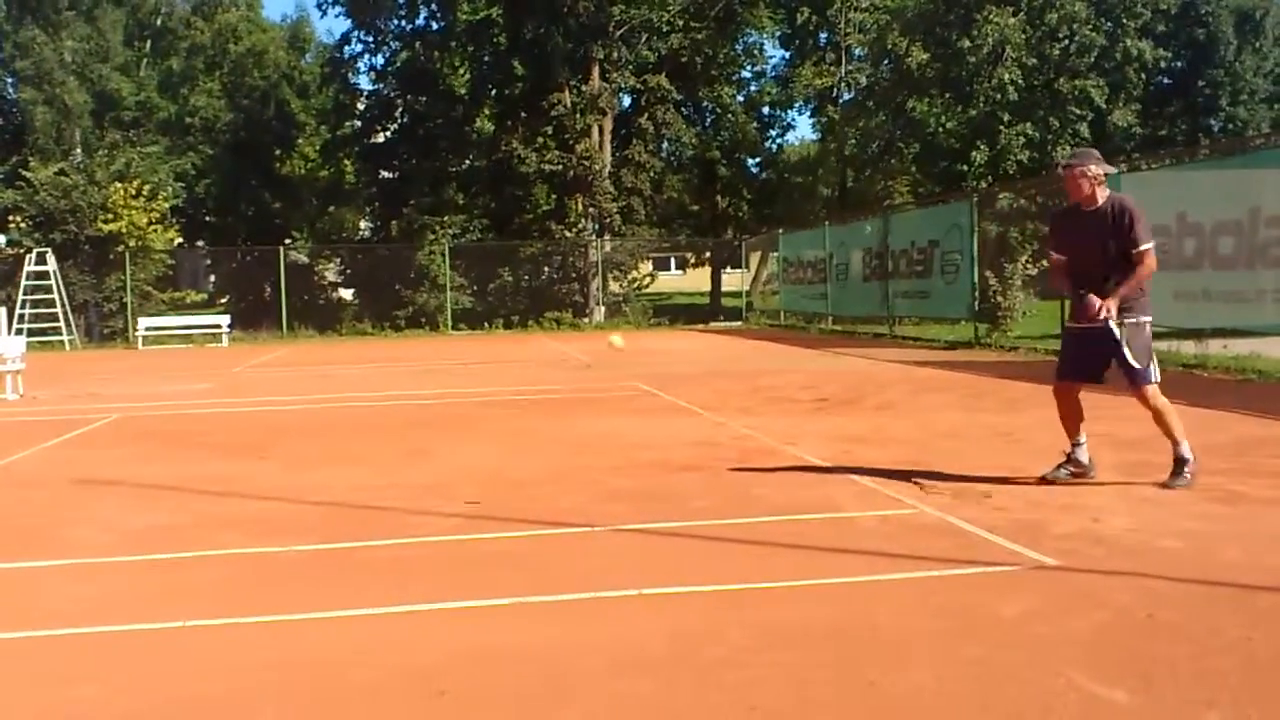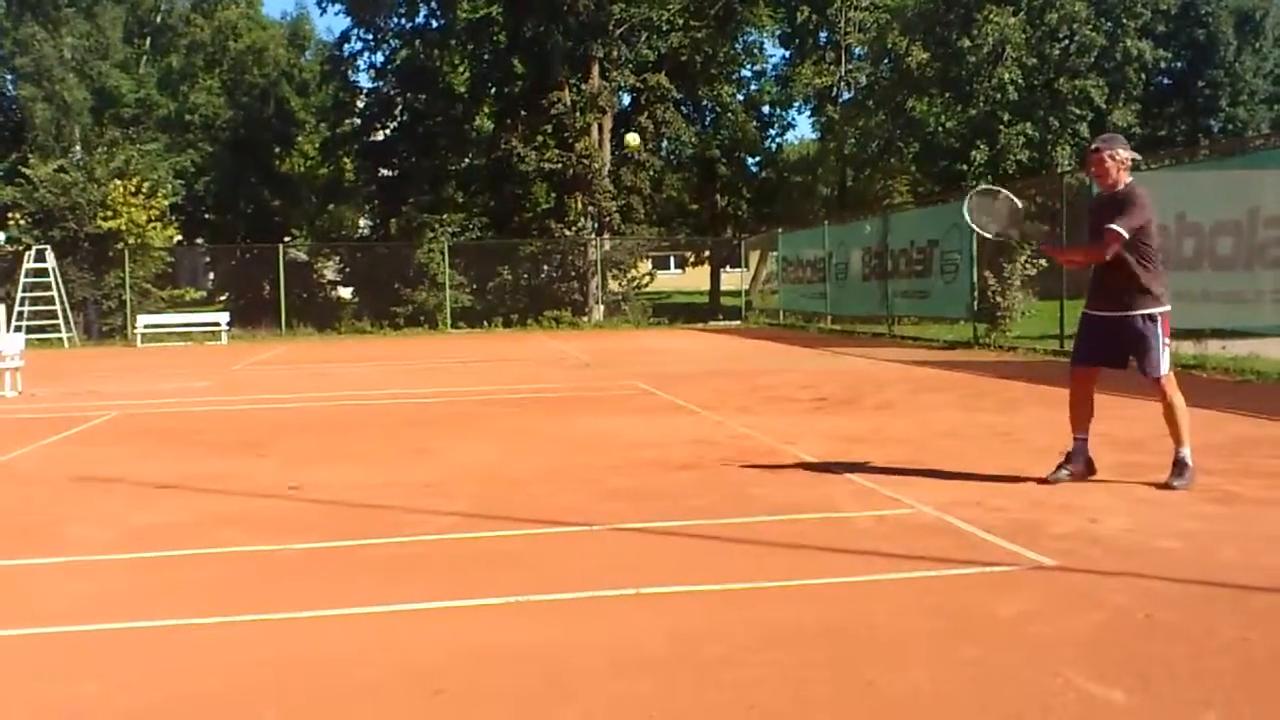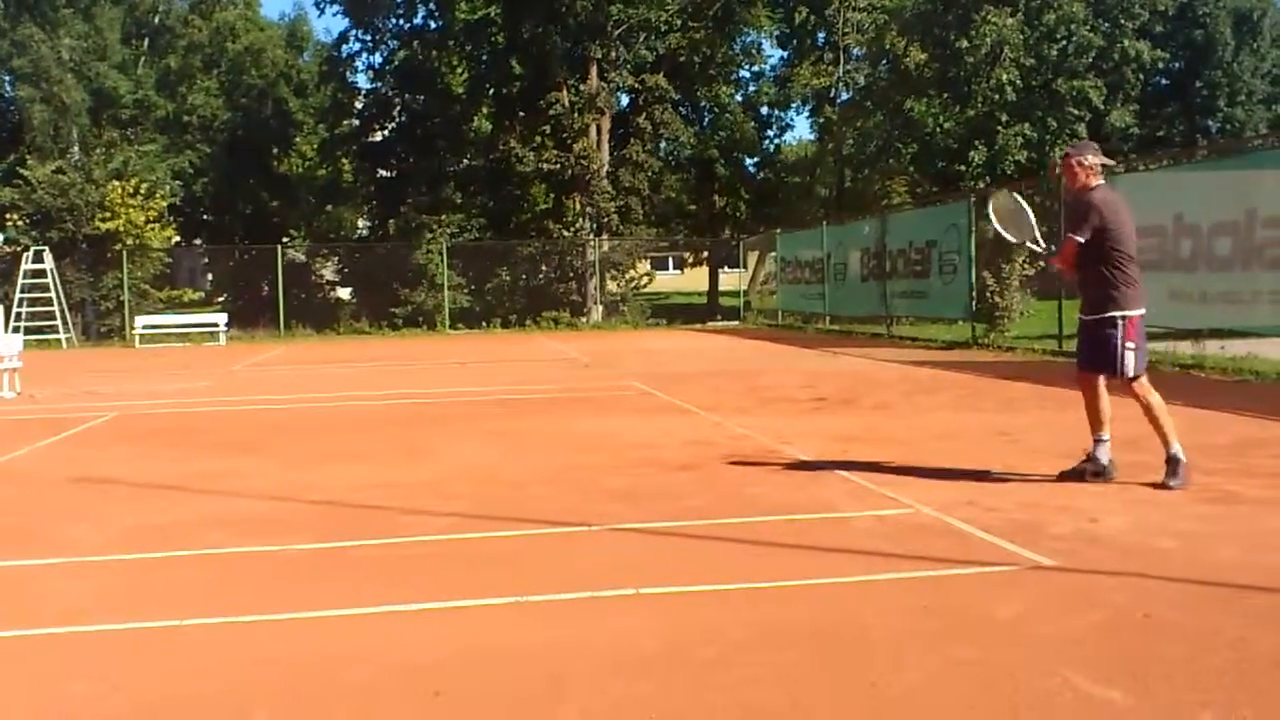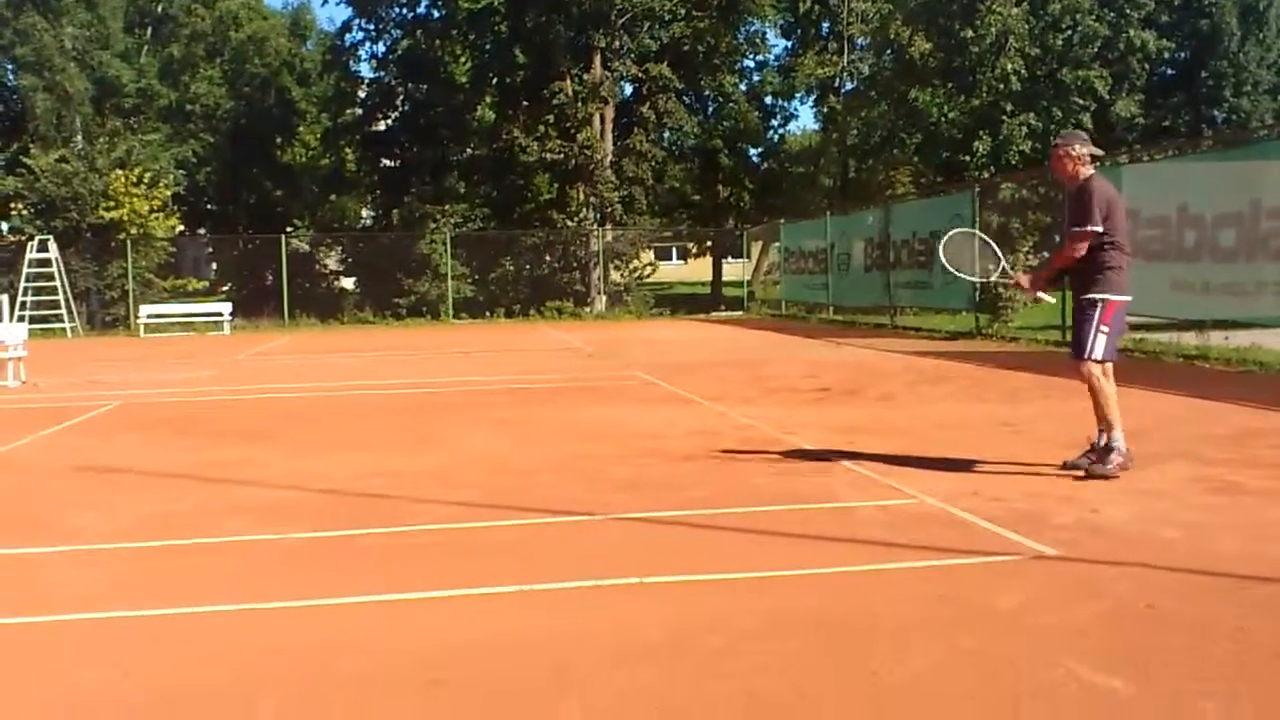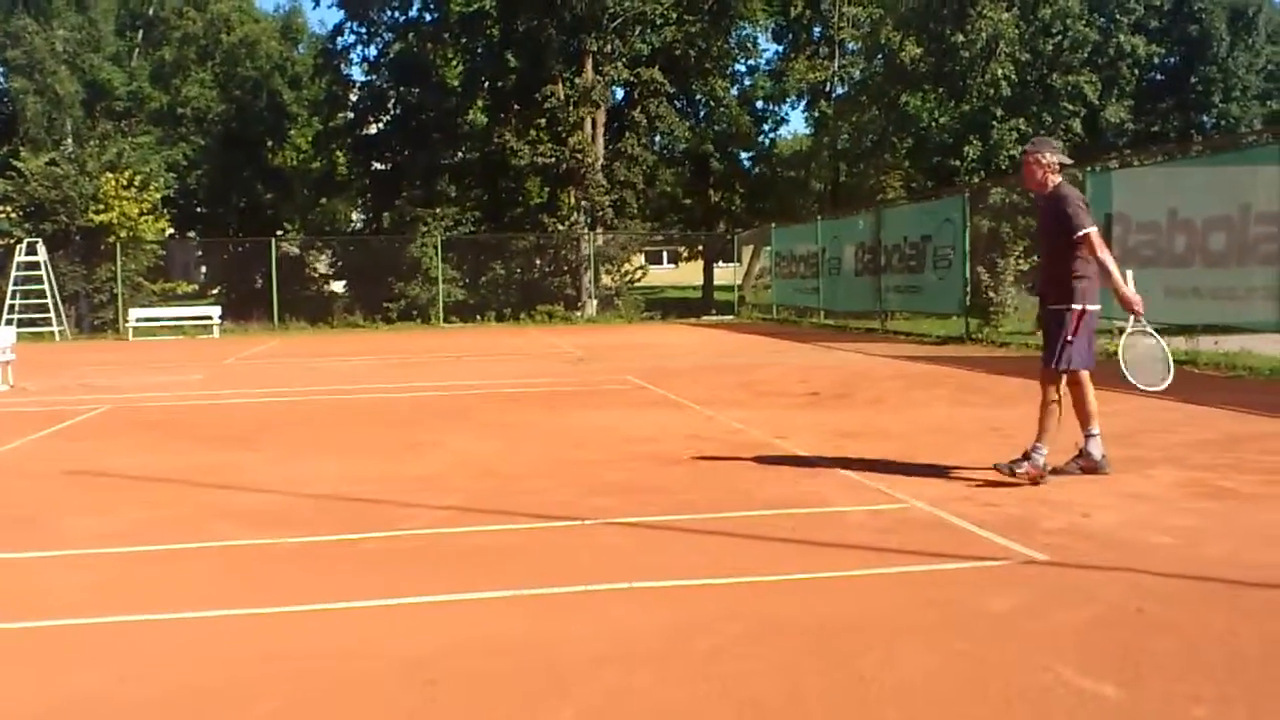
dt=0.3s
person 1, frame 1
left shoulder: (1125, 209)
right shoulder: (1062, 219)
left elbow: (1147, 263)
right elbow: (1058, 269)
left wrist: (1115, 299)
right wrist: (1082, 299)
left hip: (1128, 315)
right hip: (1084, 320)
left knee: (1147, 393)
right knee: (1064, 390)
left ankle: (1184, 458)
right ankle: (1080, 459)
person 1, frame 2
left shoulder: (1135, 197)
right shoulder: (1101, 200)
left elbow: (1103, 251)
left wrist: (1058, 253)
right wrist: (1070, 256)
left hip: (1144, 306)
right hip: (1103, 305)
left knee: (1163, 383)
right knee: (1080, 377)
left ankle: (1183, 462)
right ankle: (1081, 455)
person 1, frame 3
left shoulder: (1089, 202)
right shoulder: (1106, 199)
left elbow: (1065, 258)
left wrist: (1056, 262)
right wrist: (1078, 268)
left hip: (1119, 308)
right hip: (1097, 308)
left knee: (1136, 385)
right knee: (1089, 381)
left ankle: (1176, 458)
right ankle: (1100, 459)
person 1, frame 4
left shoulder: (1094, 191)
right shoulder: (1079, 192)
left elbow: (1077, 248)
right elbow: (1071, 248)
left wrist: (1036, 277)
right wrist: (1041, 277)
left hip: (1104, 291)
right hip: (1091, 292)
left knee: (1089, 367)
right knee: (1099, 369)
left ankle: (1118, 447)
right ankle: (1102, 446)
person 1, frame 5
left shoulder: (1065, 199)
right shoulder: (1047, 202)
left elbow: (1095, 246)
left wrist: (1121, 288)
right wrist: (1044, 307)
left hip: (1072, 302)
right hip: (1061, 301)
left knee: (1052, 377)
right knee: (1076, 376)
left ankle: (1037, 460)
right ankle: (1093, 452)
